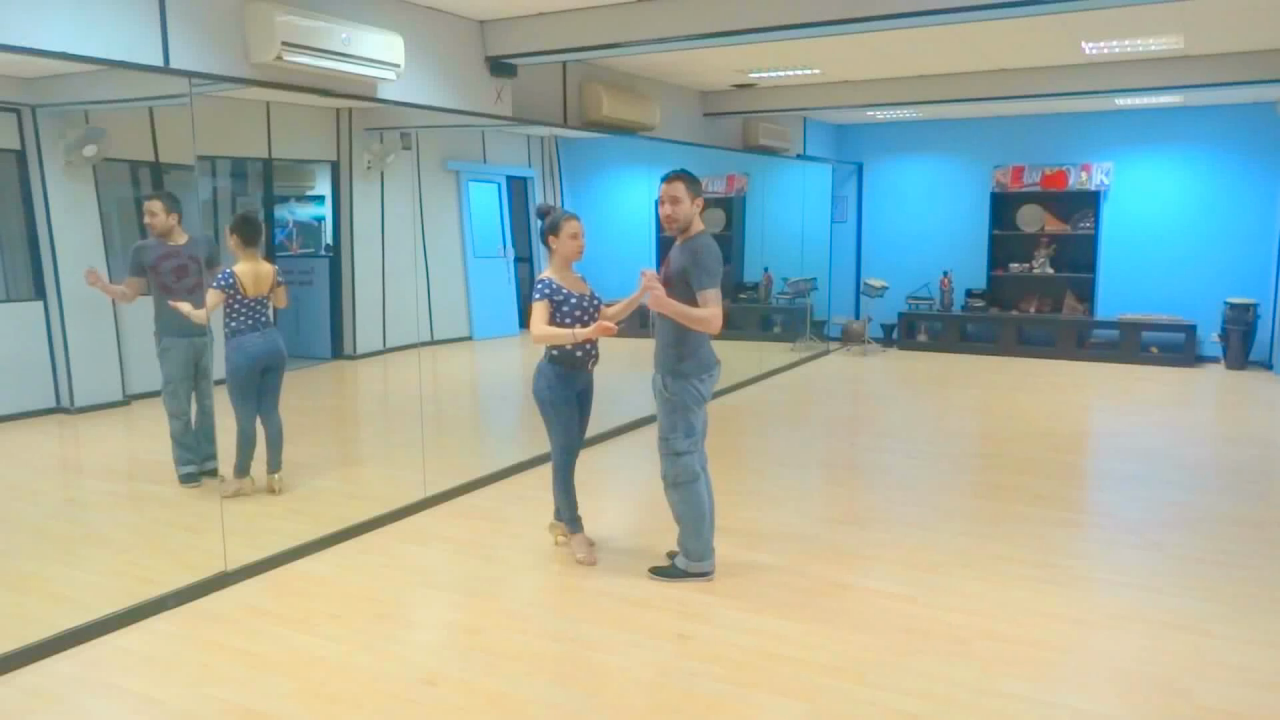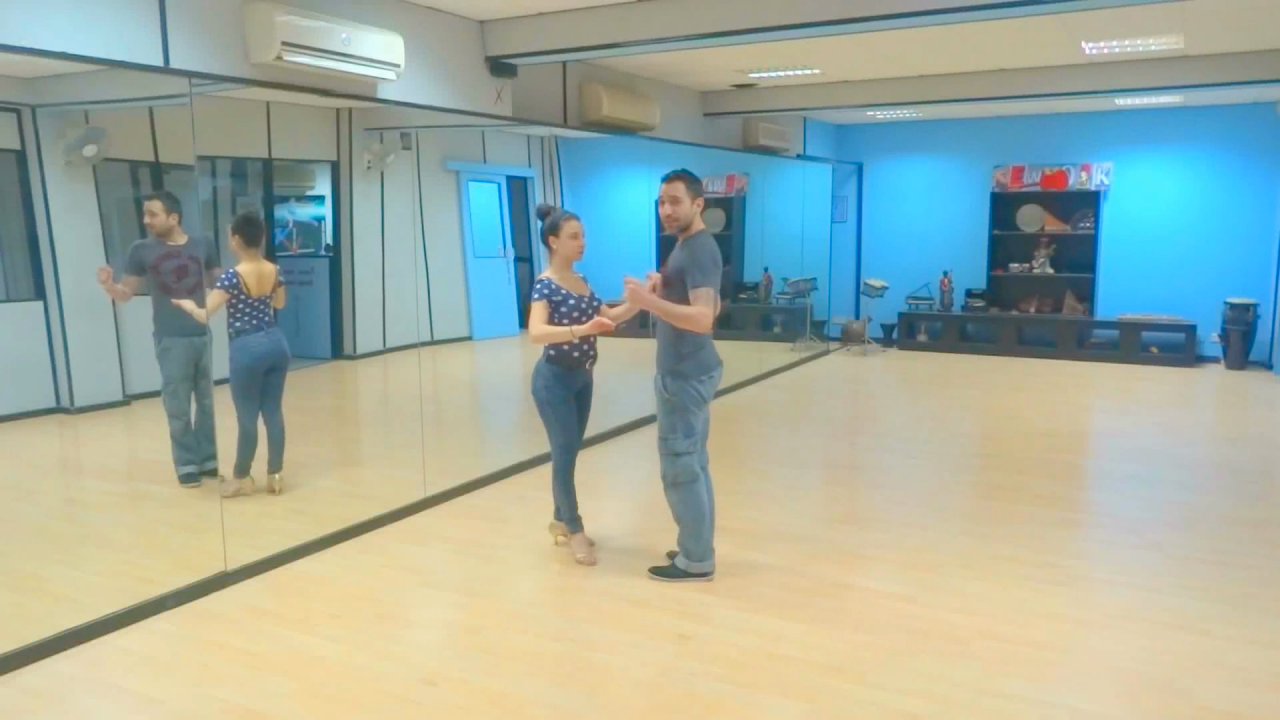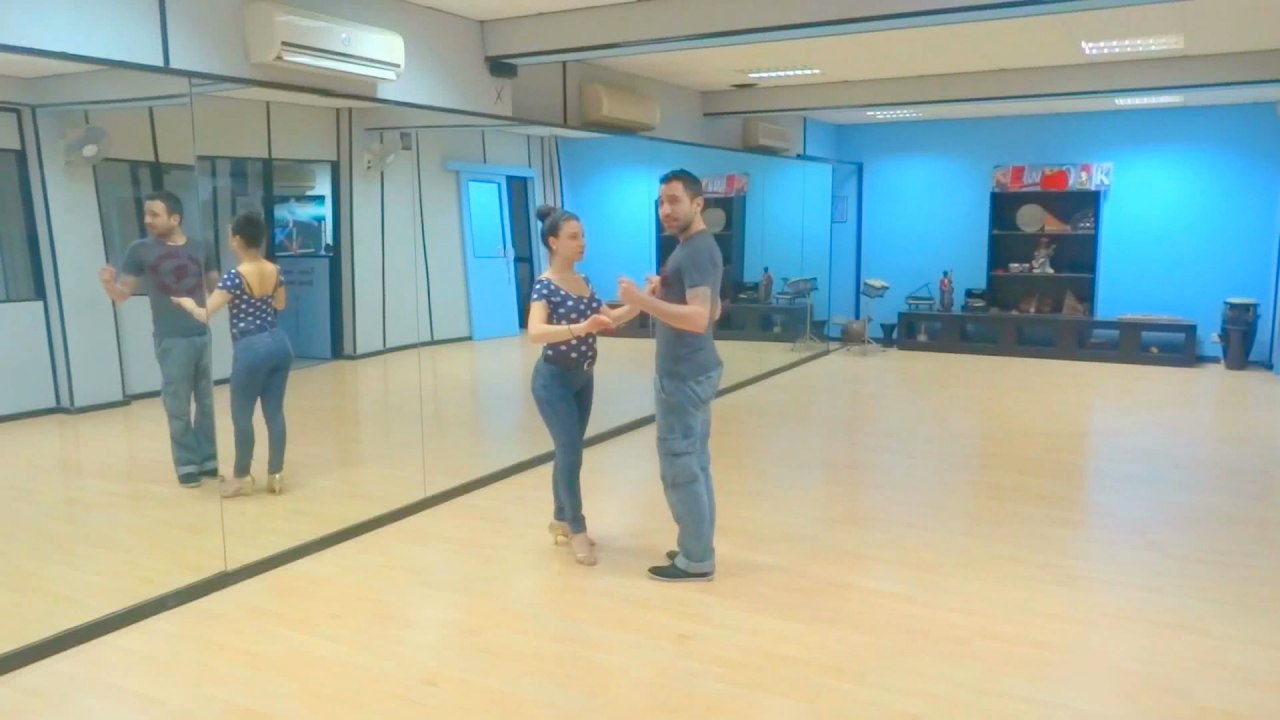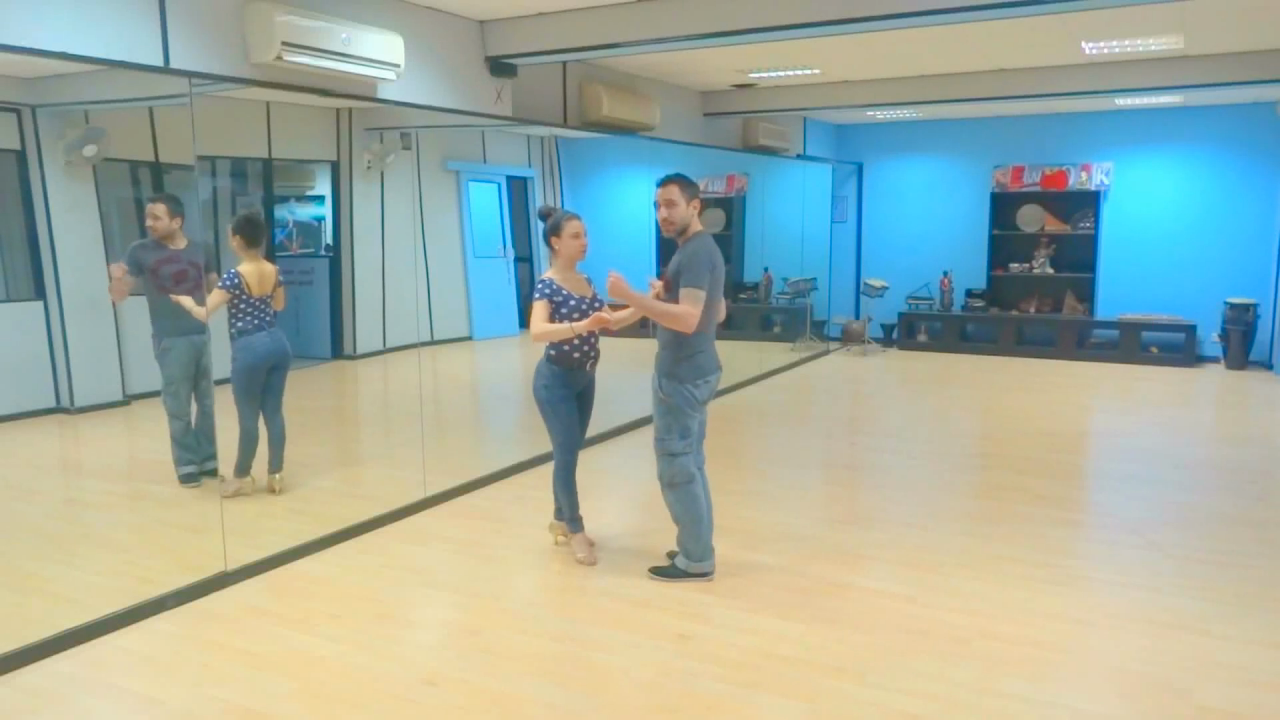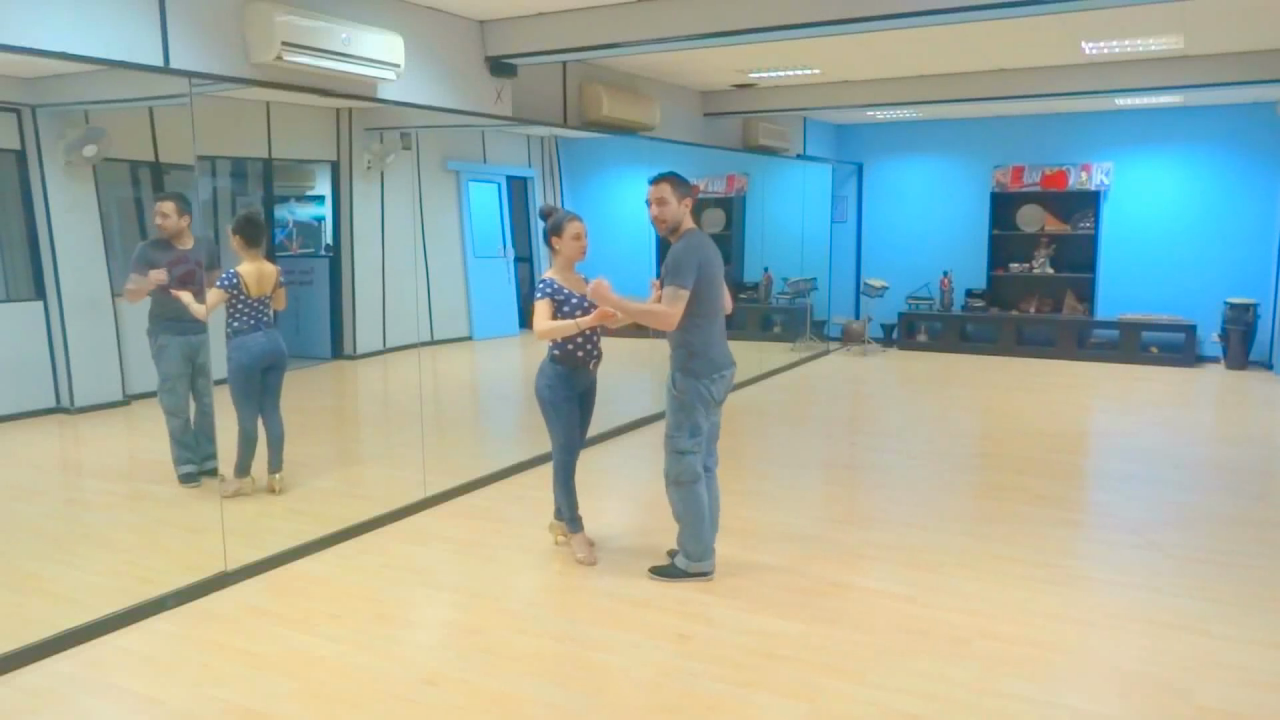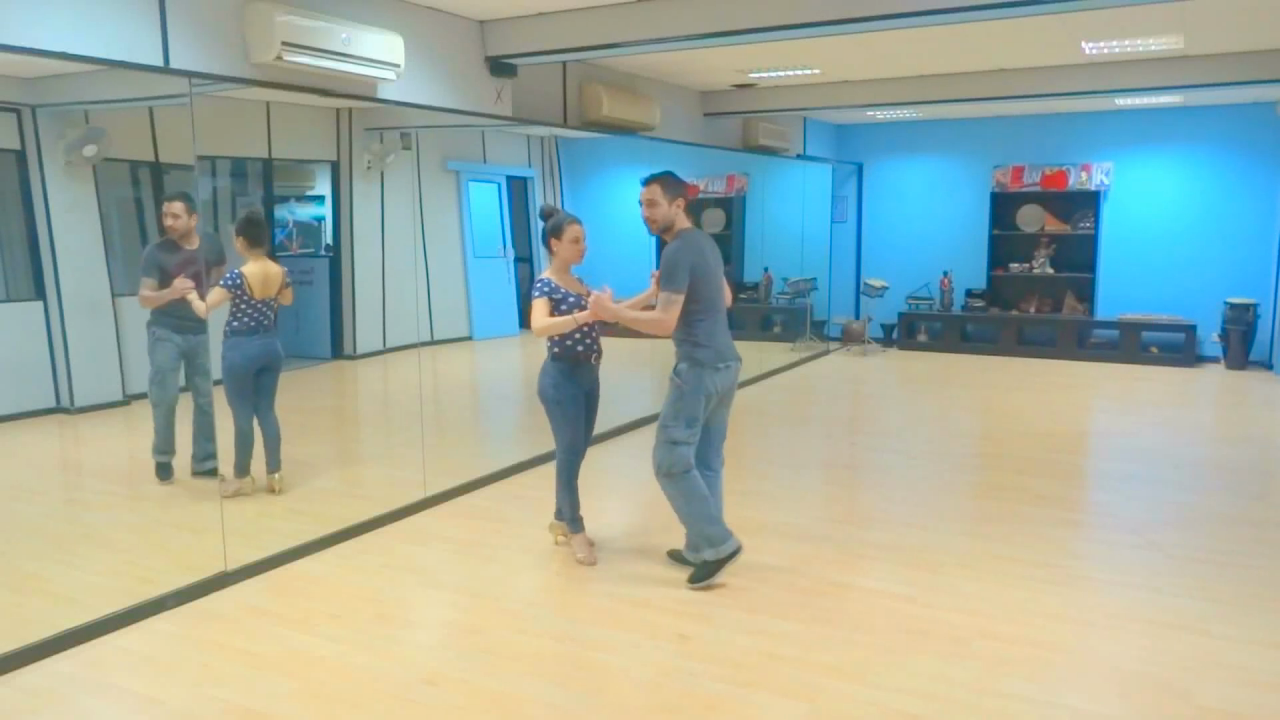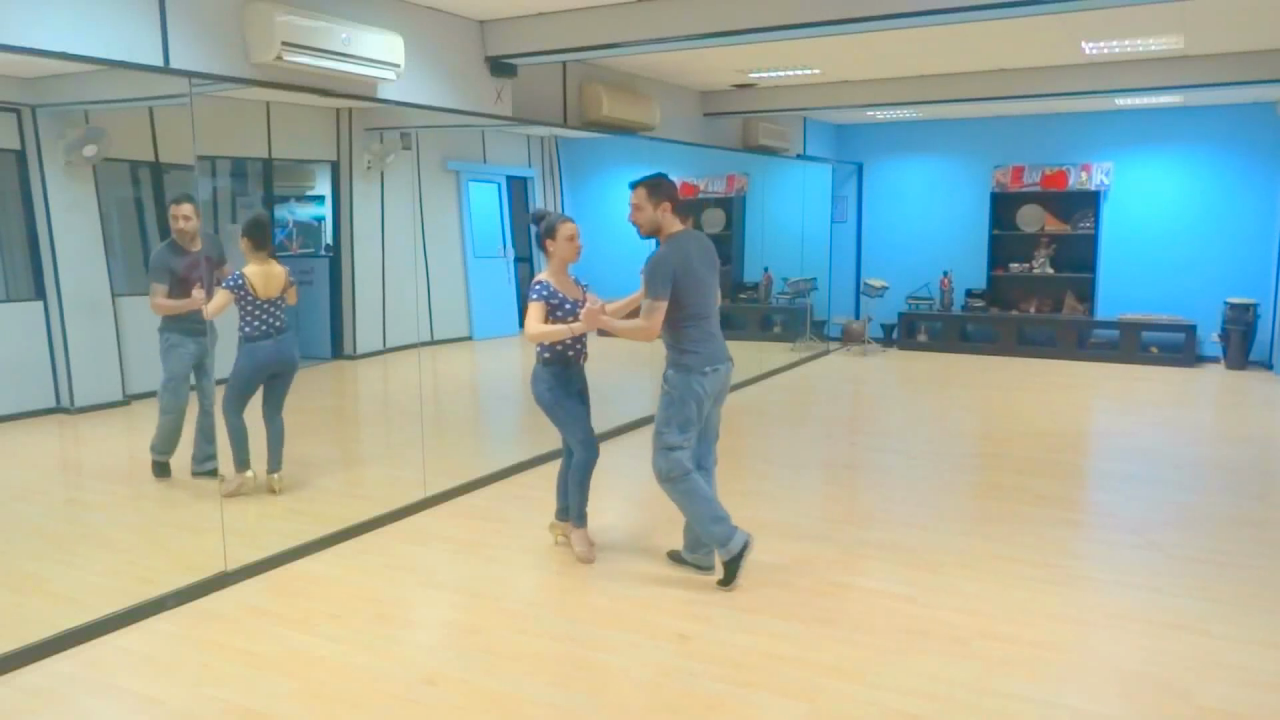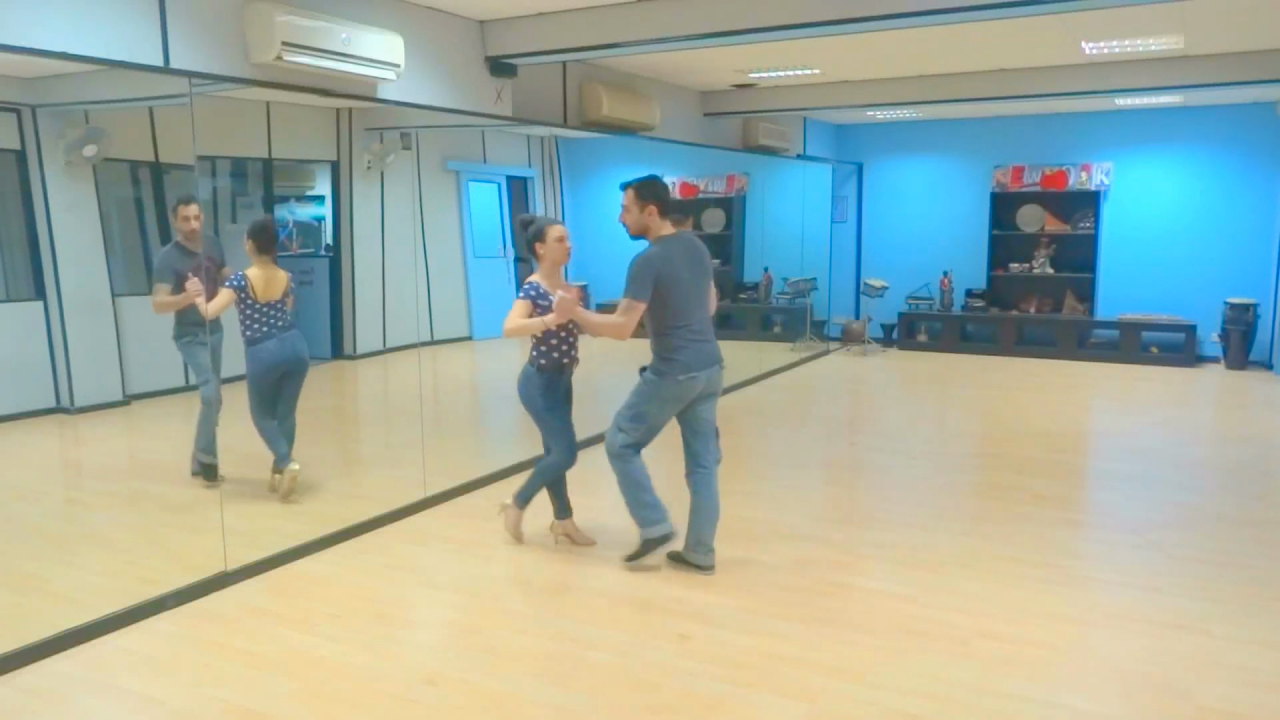
dt=0.3s
person 1, frame 1
left shoulder: (701, 250)
right shoulder: (678, 245)
left elbow: (713, 320)
left wrist: (667, 304)
right wrist: (655, 289)
left hip: (685, 375)
right hip: (675, 371)
left knee: (679, 467)
right knee: (690, 463)
left ankle: (696, 560)
right ankle: (696, 548)
person 1, frame 2
left shoulder: (699, 250)
right shoulder: (687, 246)
left elbow: (703, 318)
left wrist: (649, 301)
right wrist: (663, 289)
left hip: (686, 375)
right hip: (687, 371)
left knee: (679, 467)
right knee: (693, 464)
left ankle: (695, 561)
right ankle: (697, 548)
person 1, frame 3
left shoulder: (698, 250)
right shoulder: (691, 247)
left elbow: (698, 318)
right elbow: (714, 310)
left wrist: (643, 301)
right wrist: (663, 291)
left hip: (684, 375)
right hip: (692, 371)
left knee: (679, 467)
right knee: (694, 464)
left ankle: (696, 561)
right ankle: (697, 548)
person 1, frame 4
left shoulder: (694, 252)
right shoulder: (700, 249)
left elbow: (688, 319)
right elbow: (719, 311)
left wrist: (629, 296)
right wrist: (667, 296)
left hip: (682, 377)
right hip: (696, 372)
left knee: (676, 468)
right knee: (690, 464)
left ankle: (696, 560)
right ankle: (696, 548)
person 1, frame 5
left shoulder: (685, 251)
right shoulder: (704, 246)
left elbow: (668, 317)
right elbow: (726, 305)
left wrist: (612, 300)
right wrist: (668, 296)
left hip: (696, 374)
right hip: (715, 368)
left knee: (683, 467)
right knee: (702, 464)
left ankle: (695, 560)
right ankle: (698, 548)
person 1, frame 6
left shoulder: (677, 252)
right shoulder: (704, 243)
left elbow: (665, 322)
left wrist: (610, 310)
left hip: (699, 368)
right hip: (725, 363)
left knee: (671, 460)
right knee: (706, 461)
left ankle: (718, 542)
right ankle: (699, 550)
person 1, frame 7
left shoulder: (662, 259)
right shoulder: (703, 244)
left elbow: (648, 330)
left wrist: (601, 321)
left hip: (689, 372)
right hip: (718, 365)
left knee: (672, 465)
right knee: (700, 462)
left ankle: (729, 540)
right ankle: (699, 550)
person 1, frame 8
left shoulder: (648, 261)
right shoulder: (698, 248)
left elbow: (621, 328)
left wrist: (574, 312)
left hip: (672, 374)
right hip: (710, 369)
left knee: (620, 444)
right knee: (703, 461)
left ankle: (655, 526)
right ankle: (700, 551)
person 2, frame 1
left shoulder: (580, 280)
right shoulder: (546, 285)
left elbow: (606, 317)
right elbow: (538, 332)
left wrist: (639, 294)
right wrist: (585, 333)
left hip: (583, 378)
right hip: (556, 379)
left knee: (571, 453)
right knee: (565, 455)
left ankle: (560, 521)
right ankle: (574, 530)
person 2, frame 2
left shoulder: (581, 281)
right shoulder: (545, 285)
left elbow: (609, 318)
right elbow: (536, 332)
right wrist: (583, 330)
left hip: (582, 378)
right hip: (555, 379)
left knee: (571, 452)
right knee: (564, 454)
left ankle: (560, 521)
right ankle: (574, 529)
person 2, frame 3
left shoulder: (583, 281)
right shoulder: (545, 285)
left elbow: (610, 319)
right elbow: (535, 332)
right wrist: (580, 328)
left hip: (583, 377)
right hip: (554, 379)
left knee: (569, 451)
right knee: (570, 453)
left ankle: (561, 520)
right ankle: (576, 529)
person 2, frame 4
left shoulder: (585, 281)
right shoulder: (547, 285)
left elbow: (611, 321)
right elbow: (537, 331)
right wrist: (582, 325)
left hip: (585, 378)
right hip: (555, 379)
left knee: (571, 452)
right knee: (566, 454)
left ankle: (560, 521)
right ankle: (575, 530)
person 2, frame 5
left shoulder: (583, 281)
right shoulder: (548, 284)
left elbow: (611, 320)
right elbow: (541, 329)
right wrist: (587, 321)
left hip: (586, 378)
right hip: (558, 379)
left knee: (572, 452)
right knee: (565, 455)
left ankle: (561, 521)
right ankle: (574, 530)
person 2, frame 6
left shoulder: (578, 282)
right shoulder: (545, 285)
right elbow: (538, 326)
left wrist: (652, 294)
right wrist: (584, 316)
left hip: (588, 376)
right hip: (561, 377)
left knee: (577, 452)
right knee: (570, 454)
left ankle: (562, 521)
right ankle: (575, 531)
person 2, frame 7
left shoulder: (575, 283)
right shoulder: (542, 287)
left elbow: (606, 313)
right elbow: (531, 332)
left wrist: (643, 294)
right wrist: (577, 327)
left hip: (575, 376)
right hip: (553, 380)
left knee: (576, 451)
right knee: (587, 449)
left ankle: (563, 520)
right ankle: (577, 527)
person 2, frame 8
left shoulder: (564, 286)
right shoulder: (533, 289)
right elbow: (510, 328)
right wrist: (552, 319)
left hip: (562, 380)
right hip: (541, 382)
left knee: (558, 452)
right knee: (565, 454)
left ankle: (563, 520)
right ankle: (516, 505)
person 3, frame 1
left shoulder: (204, 245)
right shoulder: (143, 251)
right elbow: (130, 294)
right wrist: (101, 284)
left hip: (203, 335)
right hip: (171, 339)
left knee: (206, 400)
right knee: (178, 405)
left ankle: (207, 460)
right ankle: (187, 465)
person 3, frame 2
left shoulder: (203, 246)
right shoulder: (142, 250)
right elbow: (126, 294)
right wrist: (108, 285)
left hip: (202, 335)
right hip: (170, 339)
left knee: (205, 401)
right knee: (178, 405)
left ankle: (207, 459)
right ankle: (186, 464)
person 3, frame 3
left shoulder: (203, 248)
right shoulder: (140, 250)
left elbow: (215, 288)
right elbow: (123, 294)
right wrist: (108, 284)
left hip: (202, 335)
right hip: (171, 339)
left knee: (205, 401)
right knee: (178, 405)
left ankle: (207, 460)
right ankle: (186, 465)
person 3, frame 4
left shoulder: (202, 250)
right shoulder: (140, 251)
left elbow: (214, 289)
right elbow: (118, 297)
right wrist: (116, 280)
left hip: (201, 335)
right hip: (170, 339)
left knee: (205, 401)
right knee: (178, 405)
left ankle: (206, 460)
right ankle: (186, 465)
person 3, frame 5
left shoulder: (207, 247)
right shoulder: (148, 251)
left elbow: (215, 286)
right elbow: (129, 295)
right wrist: (148, 284)
left hip: (199, 334)
right hip: (167, 336)
left knee: (205, 400)
right knee: (176, 404)
left ankle: (206, 460)
right ankle: (186, 464)
person 3, frame 6
left shoulder: (211, 245)
right shoulder: (156, 253)
left elbow: (222, 278)
right elbow: (144, 298)
right wrist: (172, 292)
left hip: (198, 334)
right hip: (165, 333)
left knee: (204, 400)
right knee: (164, 397)
left ankle: (204, 461)
right ankle: (163, 456)
person 3, frame 7
left shoulder: (212, 245)
right shoulder: (163, 256)
left elbow: (225, 278)
right elbow: (156, 304)
right wrist: (189, 303)
left hip: (206, 335)
right hip: (177, 338)
left knee: (207, 402)
right knee: (173, 403)
left ankle: (204, 462)
right ankle: (161, 454)
person 3, frame 8
left shoulder: (213, 245)
right shoulder: (168, 257)
right elbow: (158, 305)
right wrist: (187, 297)
left hip: (215, 332)
right hip: (191, 337)
left knee: (211, 396)
right knee: (212, 394)
left ankle: (202, 460)
right ankle: (205, 456)
person 4, frame 1
left shoulder: (229, 276)
right shoulder: (273, 271)
left elbow: (203, 317)
left wrist: (184, 308)
left hip: (244, 349)
right hip: (273, 344)
left knee: (246, 417)
right knee: (271, 412)
left ankle: (242, 478)
right ankle: (275, 475)
person 4, frame 2
left shoulder: (232, 277)
right shoulder: (274, 271)
left elbow: (204, 315)
left wrist: (187, 305)
left hip: (247, 349)
right hip: (276, 344)
left knee: (247, 418)
right knee: (273, 412)
left ankle: (242, 478)
right ankle: (275, 475)
person 4, frame 3
left shoulder: (234, 277)
right shoulder: (275, 271)
left elbow: (205, 315)
left wrist: (187, 303)
left hip: (251, 349)
right hip: (280, 344)
left knee: (241, 417)
right knee: (275, 412)
left ankle: (242, 477)
right ankle: (275, 474)
person 4, frame 4
left shoulder: (234, 277)
right shoulder: (274, 272)
left elbow: (204, 314)
left wrist: (187, 303)
left hip: (250, 349)
right hip: (278, 344)
left knee: (248, 417)
right knee: (273, 412)
left ankle: (242, 477)
right ankle: (275, 475)
person 4, frame 5
left shoulder: (233, 277)
right shoulder: (275, 272)
left elbow: (203, 313)
left wrist: (186, 299)
left hip: (245, 349)
right hip: (274, 344)
left knee: (247, 417)
right knee: (272, 412)
left ankle: (243, 477)
right ankle: (275, 475)
person 4, frame 6
left shoulder: (237, 277)
right shoulder: (281, 273)
left elbow: (203, 310)
left wrist: (191, 294)
left hip: (240, 349)
right hip: (271, 346)
left knee: (242, 415)
right knee: (266, 411)
left ankle: (242, 477)
right ankle: (274, 474)
person 4, frame 7
left shoulder: (239, 278)
right shoulder: (284, 273)
left elbow: (209, 313)
left hip: (256, 353)
right hip: (286, 348)
left knee: (232, 409)
right knee: (274, 412)
left ankle: (243, 473)
right ankle: (275, 474)
person 4, frame 8
left shoulder: (241, 280)
right shoulder: (287, 279)
left elbow: (209, 312)
left wrist: (197, 296)
left hip: (262, 354)
right hip: (295, 347)
left knee: (262, 416)
right knee: (286, 414)
left ankle: (290, 465)
right ankle: (278, 473)
